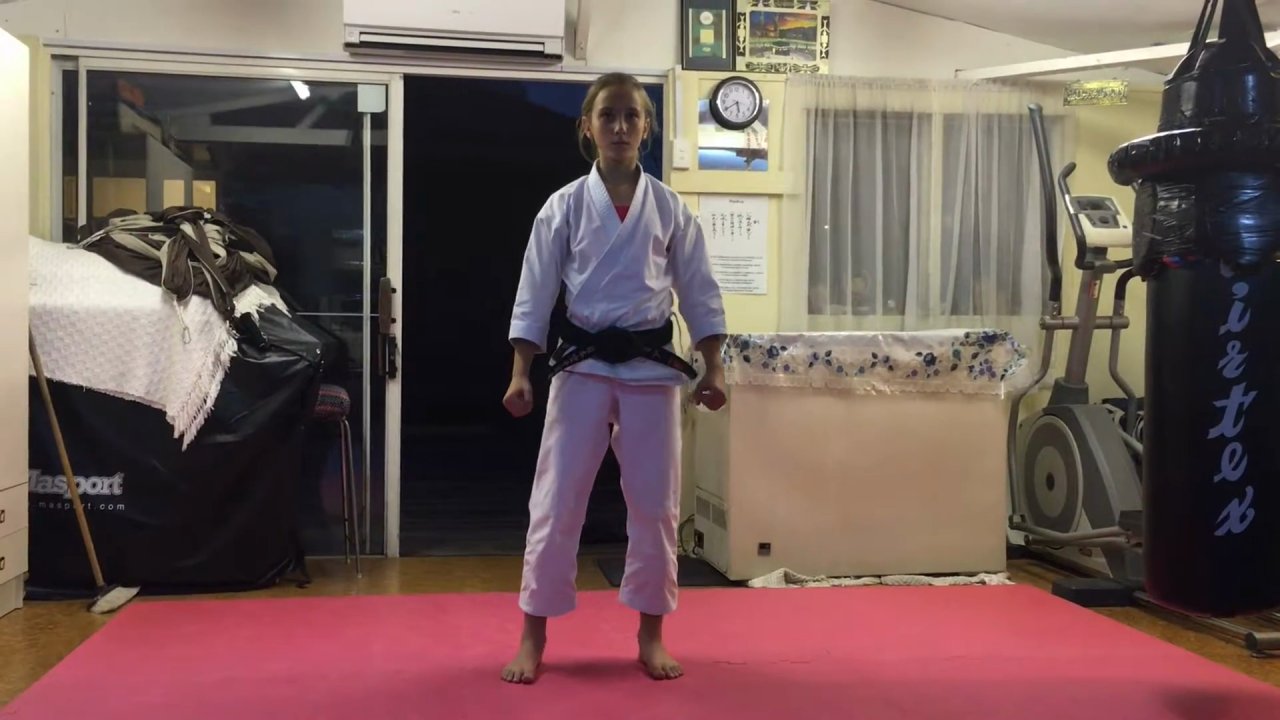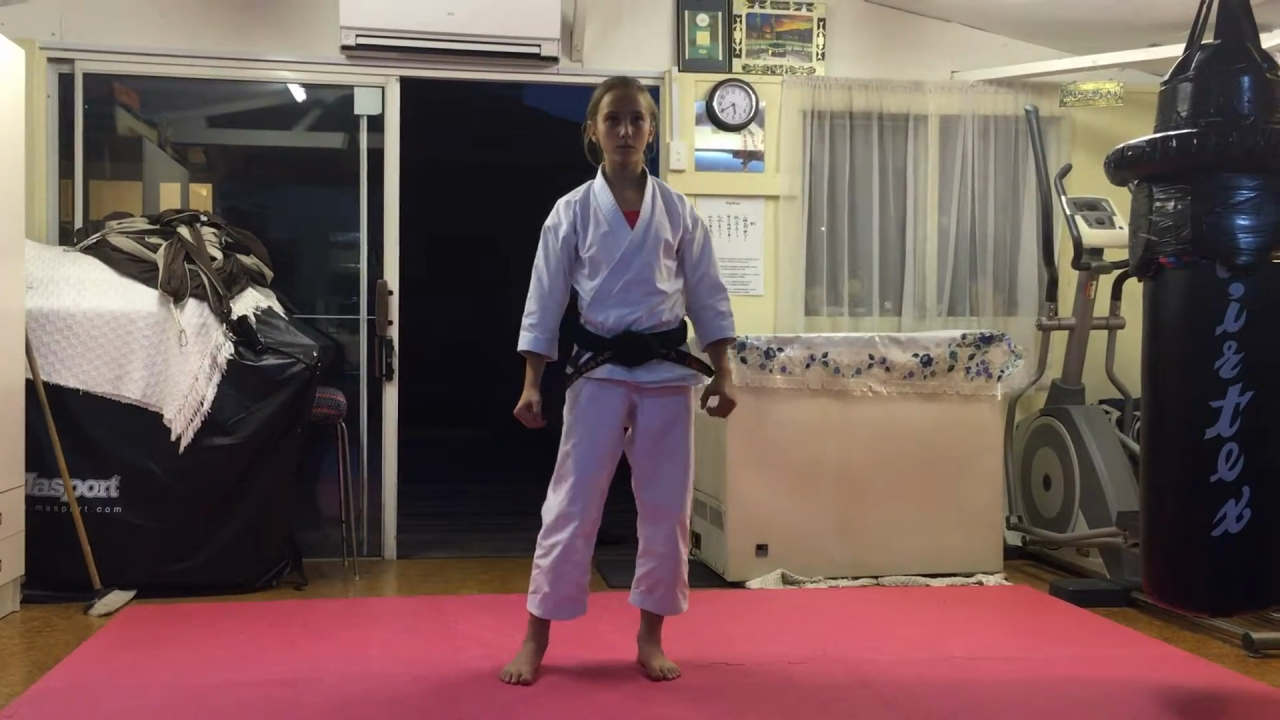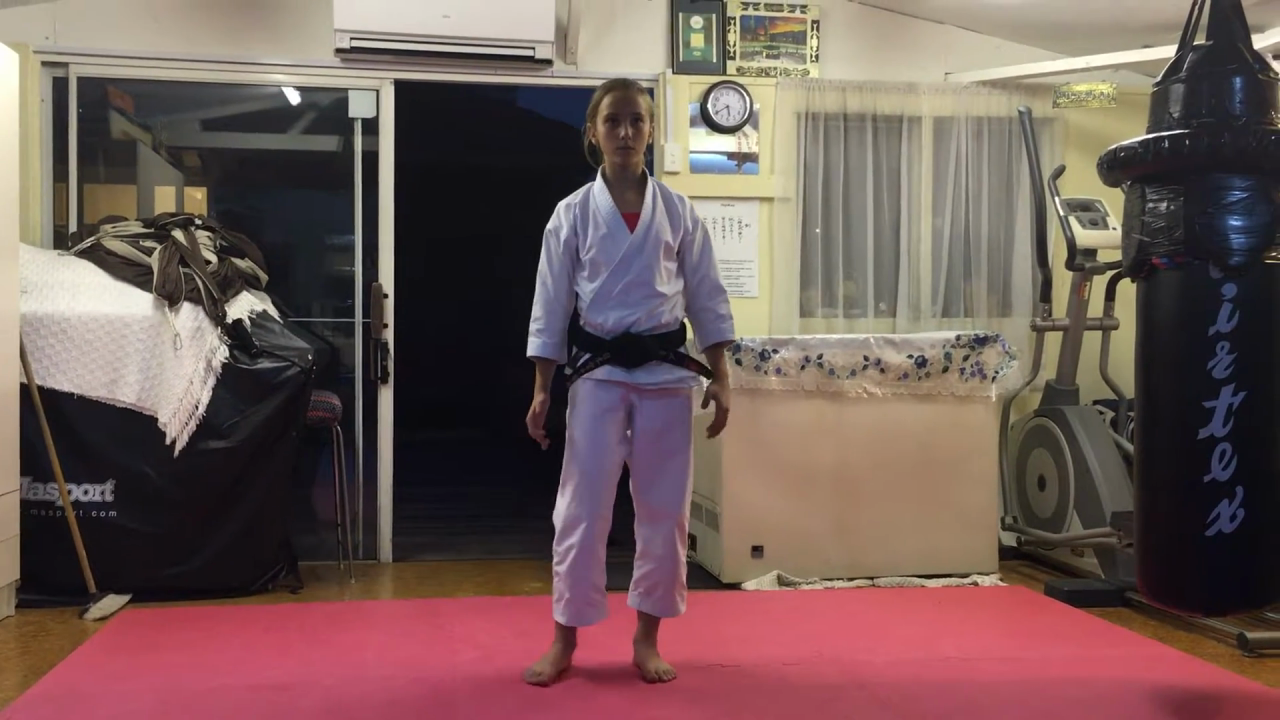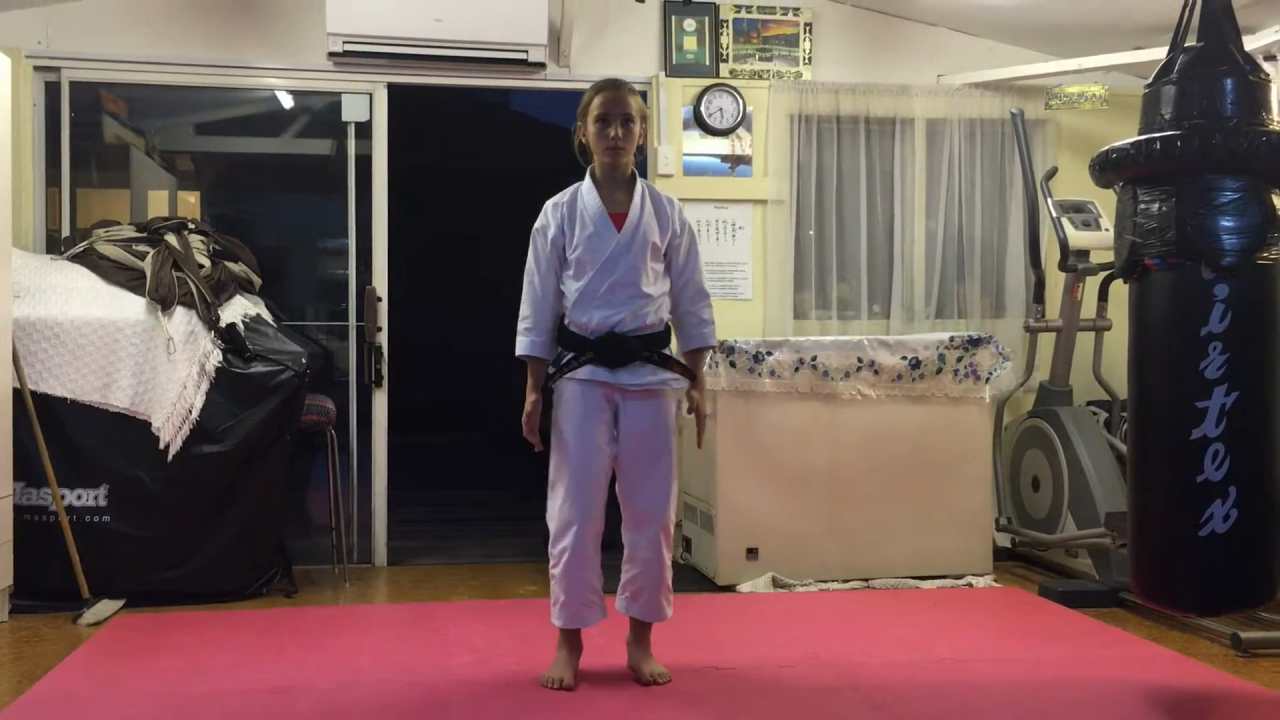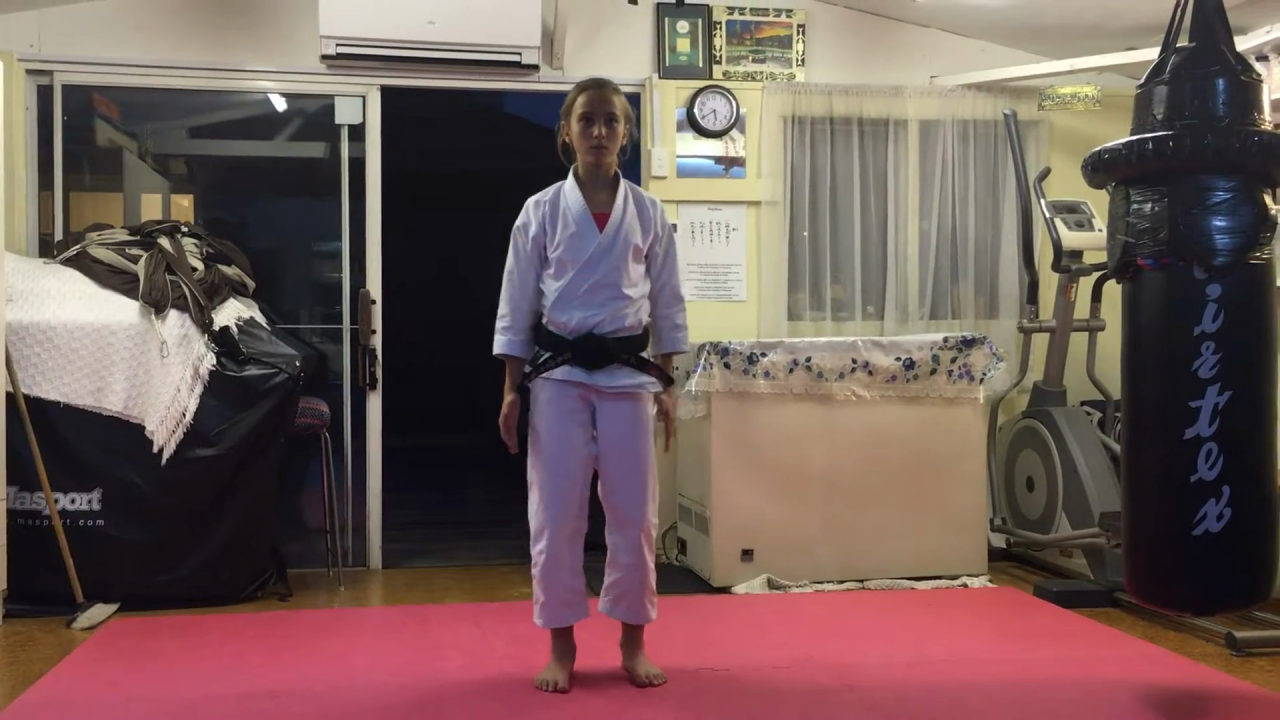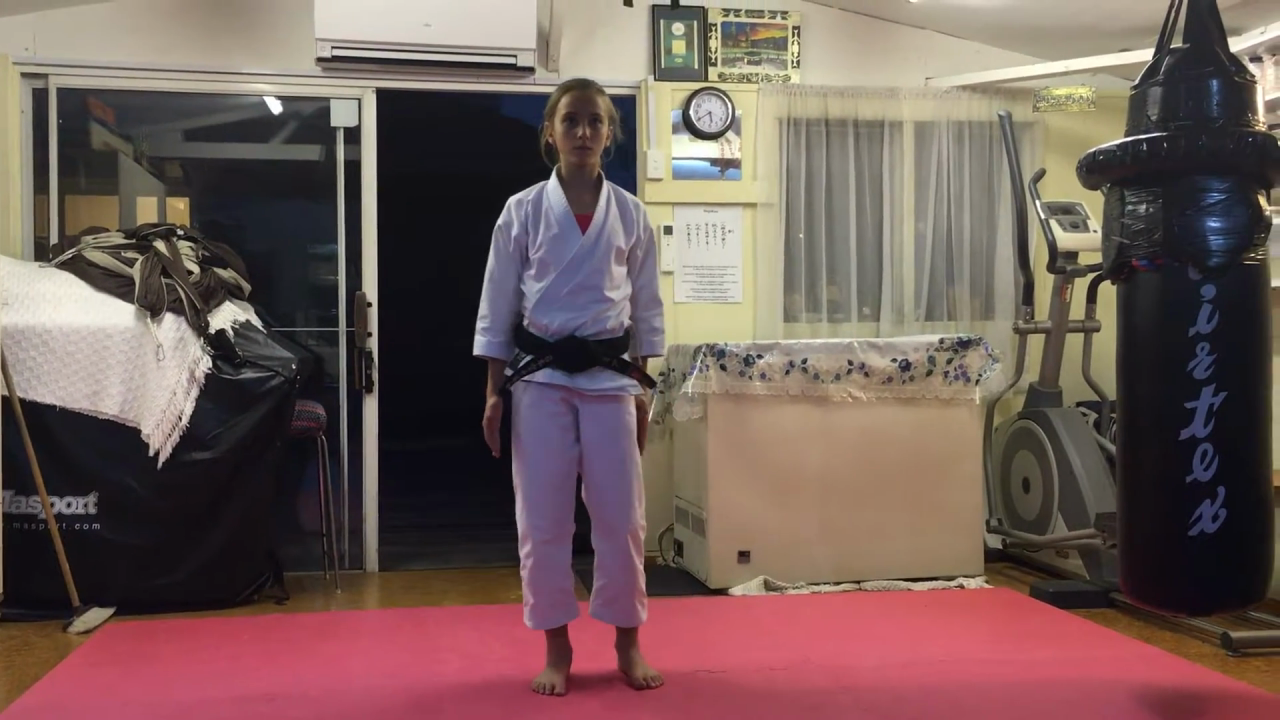
dt=0.2s
person 1, frame 1
left shoulder: (669, 207)
right shoulder: (565, 206)
left elbow: (699, 291)
right elbow: (536, 292)
left wrist: (713, 367)
right wrist: (520, 371)
left hip: (652, 366)
right hip: (583, 363)
left knee: (654, 503)
right knee: (558, 498)
left ankle: (650, 634)
right ankle: (533, 634)
person 1, frame 2
left shoulder: (677, 210)
right shoulder: (572, 211)
left elbow: (707, 295)
right elbow: (546, 299)
left wrist: (721, 372)
right wrist: (533, 382)
left hip: (667, 370)
right hip: (599, 368)
left knee: (665, 505)
right knee: (573, 501)
left ankle: (650, 636)
right ankle: (537, 635)
person 1, frame 3
left shoulder: (678, 211)
right shoulder: (573, 213)
left elbow: (707, 298)
right elbow: (550, 305)
left wrist: (719, 378)
right wrist: (541, 390)
left hip: (666, 371)
right hip: (598, 370)
left knee: (664, 507)
right knee: (584, 505)
left ankle: (647, 637)
right ankle: (566, 636)
person 1, frame 4
left shoulder: (666, 212)
right shoulder: (560, 212)
left elbow: (691, 302)
right elbow: (538, 306)
left wrist: (695, 383)
right wrist: (534, 389)
left hip: (649, 372)
right hip: (581, 372)
left knee: (651, 510)
right knee: (575, 509)
left ankle: (640, 640)
right ankle: (569, 641)
person 1, frame 5
left shoulder: (647, 212)
right shoulder: (542, 210)
left elbow: (668, 304)
right elbow: (517, 303)
left wrist: (664, 385)
right wrist: (512, 388)
left hip: (627, 372)
right hip: (558, 373)
left knee: (634, 512)
right knee: (556, 512)
left ankle: (632, 642)
right ankle: (561, 645)
person 1, frame 6
left shoulder: (630, 214)
right shoulder: (524, 210)
left elbow: (646, 306)
right elbow: (498, 304)
left wrist: (642, 386)
right wrist: (495, 390)
left hip: (608, 375)
right hip: (540, 375)
left knee: (620, 515)
right knee: (543, 517)
left ankle: (627, 643)
right ankle: (557, 649)
